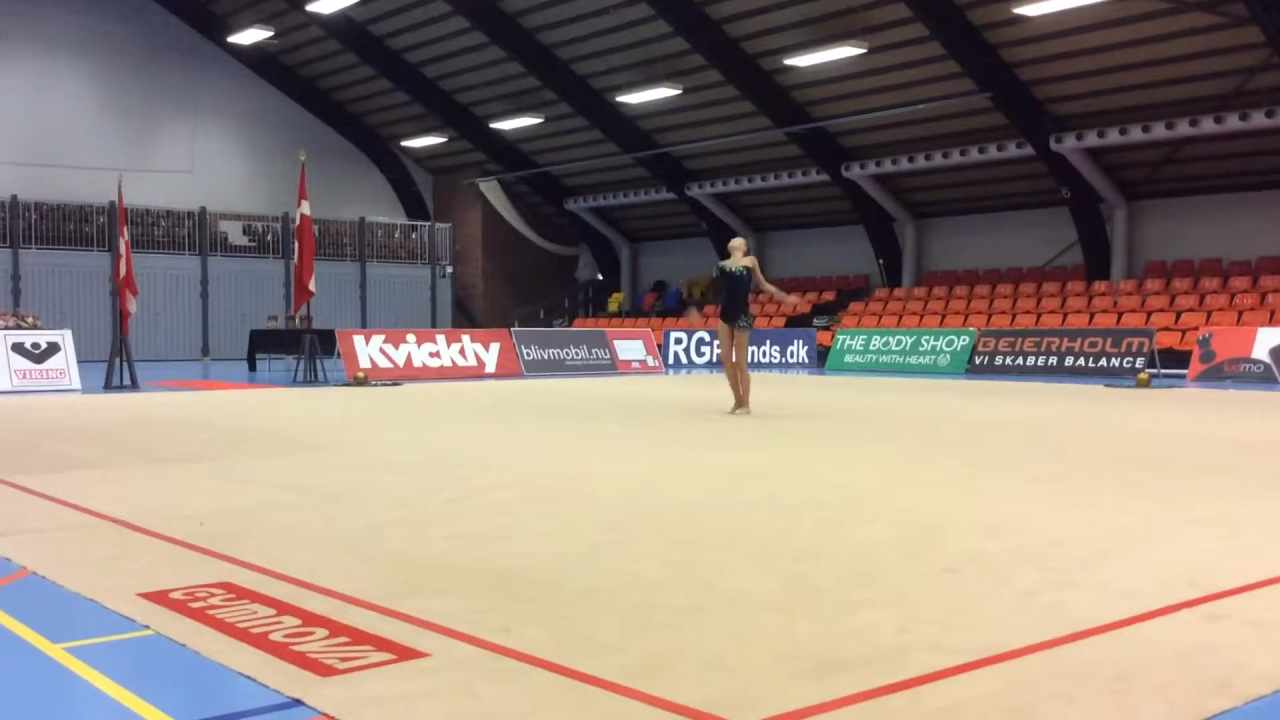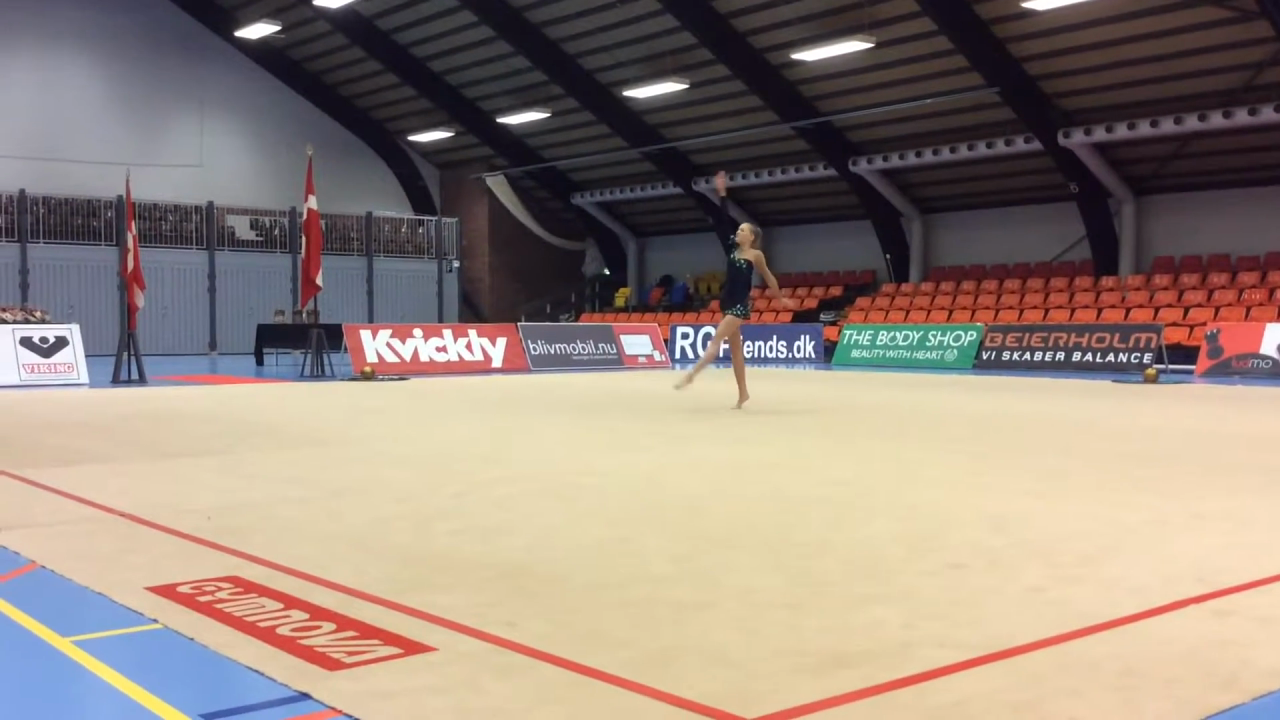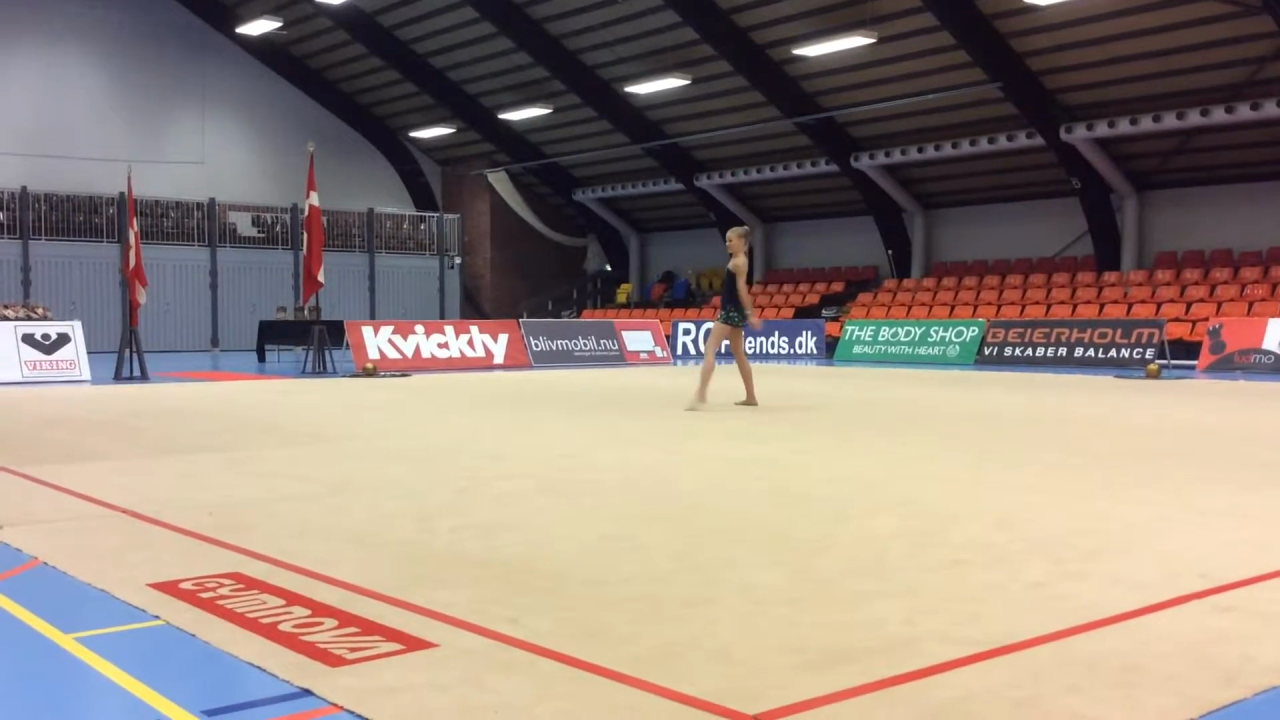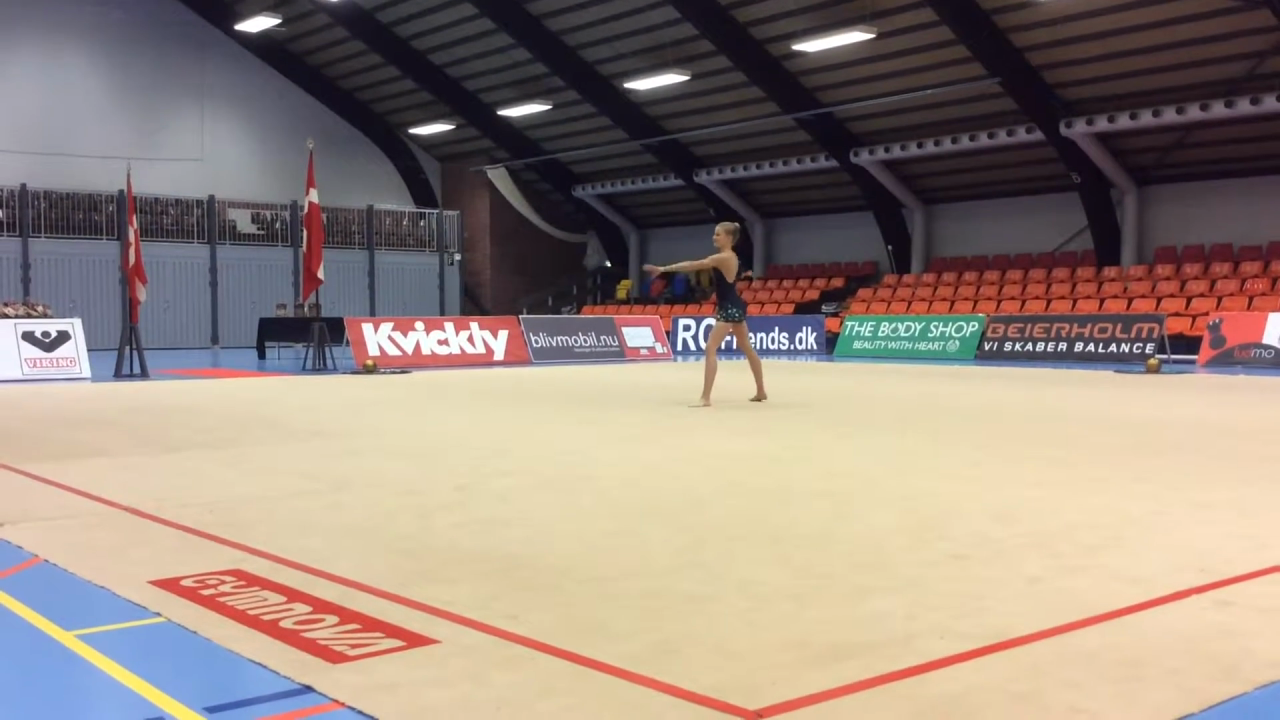
dt=0.4s
person 1, frame 1
left shoulder: (751, 261)
right shoulder: (722, 266)
left elbow: (762, 285)
left wrist: (784, 297)
left hip: (742, 315)
right hip: (725, 315)
left knee: (740, 362)
right knee: (726, 359)
left ankle: (745, 404)
right ankle: (738, 401)
person 1, frame 2
left shoulder: (756, 255)
right shoulder: (732, 246)
left elbow: (768, 278)
right elbow: (724, 219)
left wrist: (781, 298)
right wrist: (722, 192)
left hip: (739, 305)
right hip: (728, 302)
left knee: (716, 339)
right knee: (735, 351)
left ankle: (692, 375)
right ankle: (742, 393)
person 1, frame 3
left shoulder: (738, 262)
right shoulder: (739, 259)
left elbow: (742, 289)
left wrist: (750, 313)
left hip: (730, 311)
right hip: (735, 312)
left knee: (709, 350)
right knee: (739, 353)
left ankle: (700, 396)
right ankle: (750, 397)
person 1, frame 4
left shoulder: (721, 258)
right shoulder: (732, 257)
left elbow: (693, 265)
left wrist: (663, 269)
left hip: (729, 308)
right hip: (736, 306)
left knee: (710, 350)
right knee: (747, 349)
left ankle: (705, 397)
right ankle: (761, 391)
